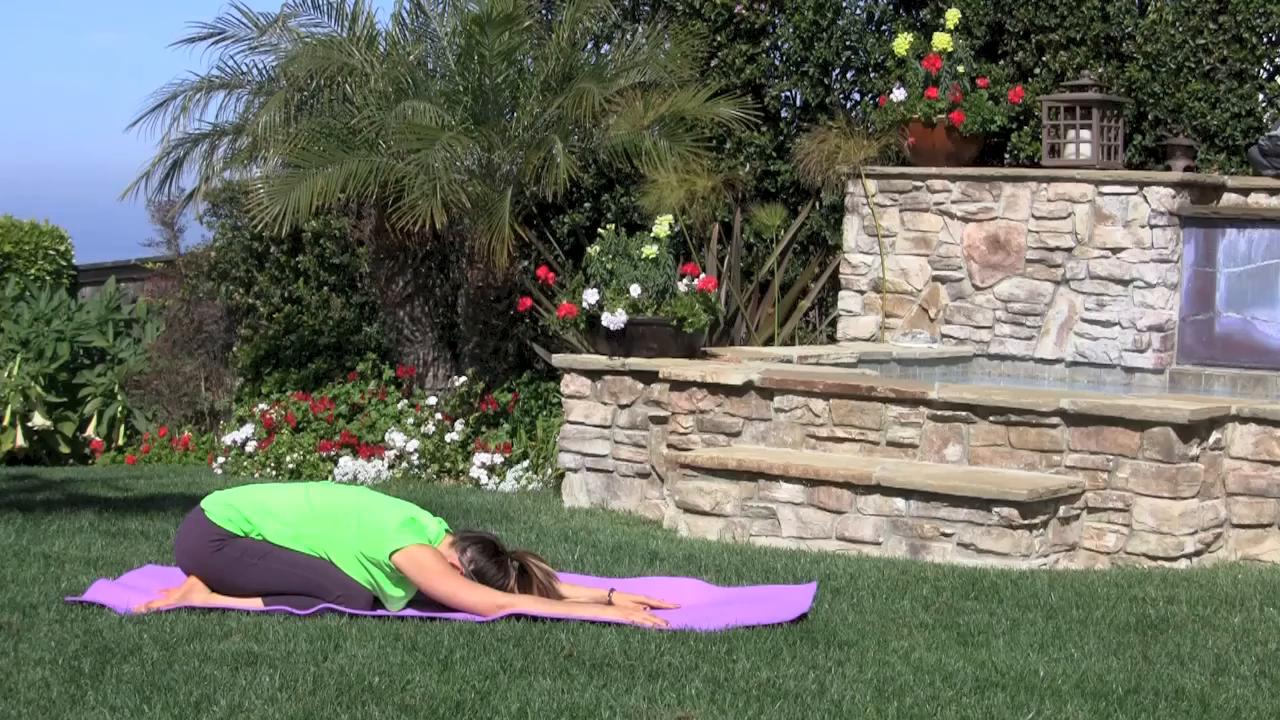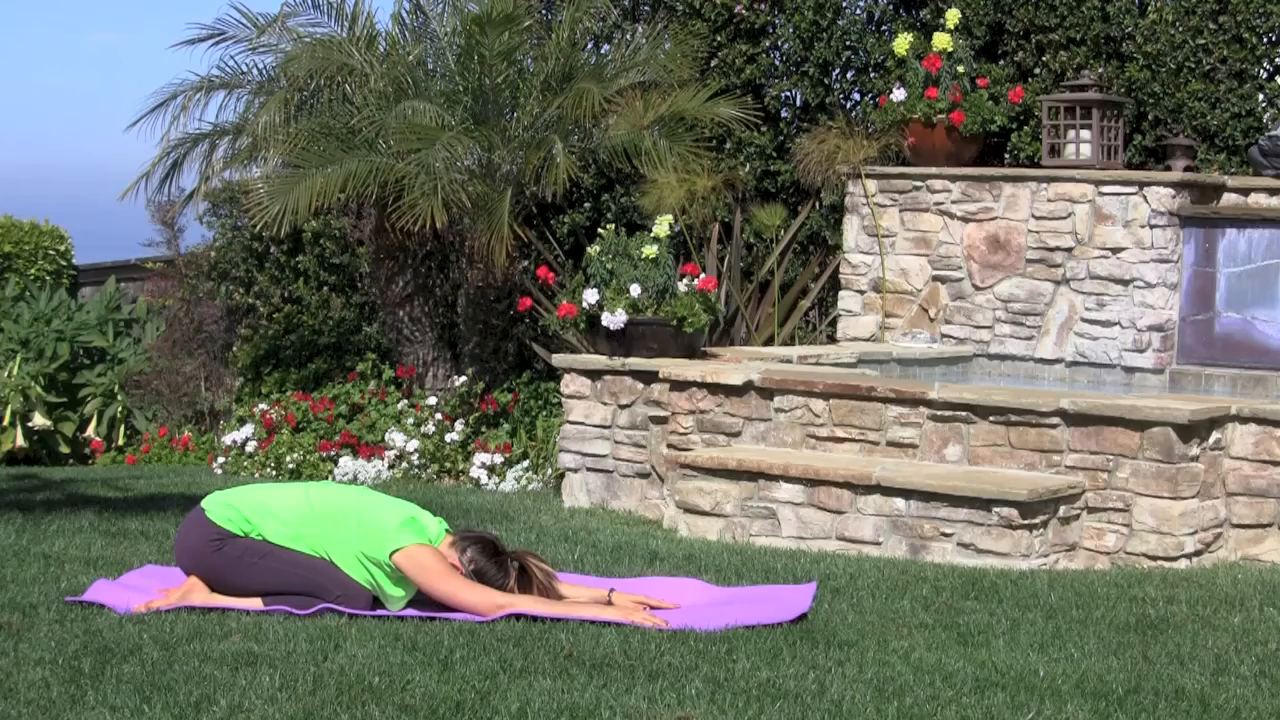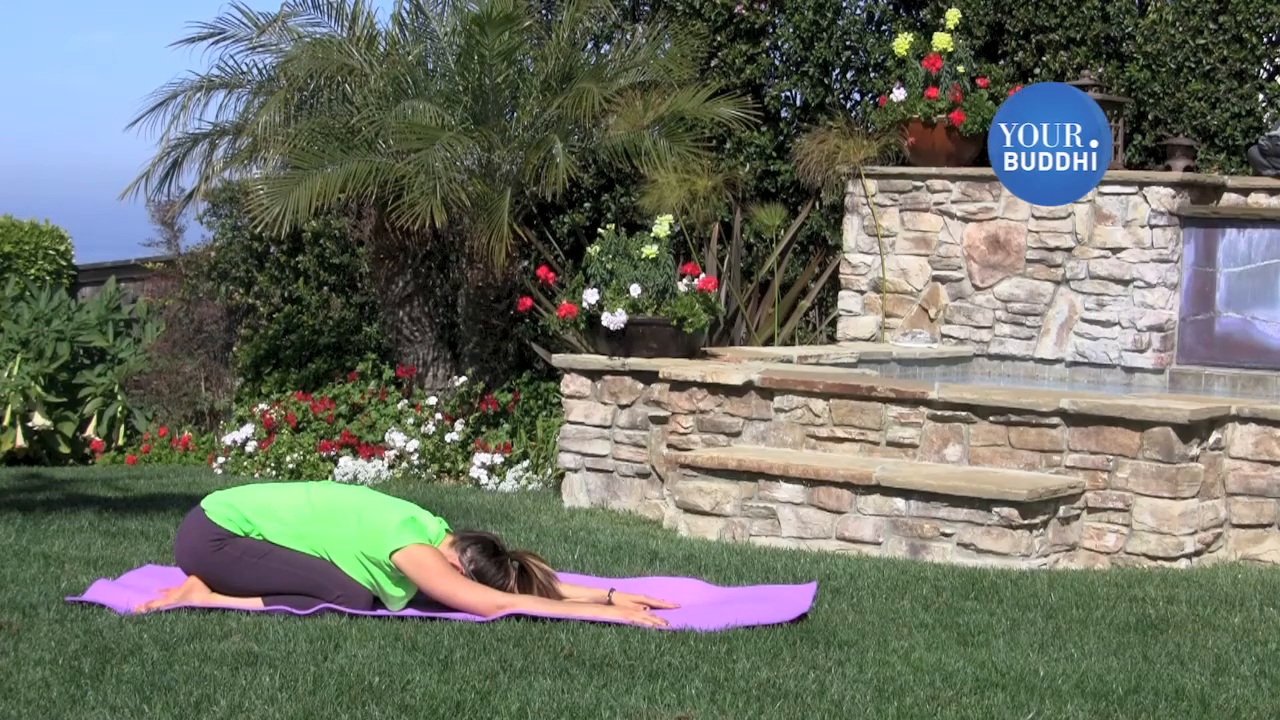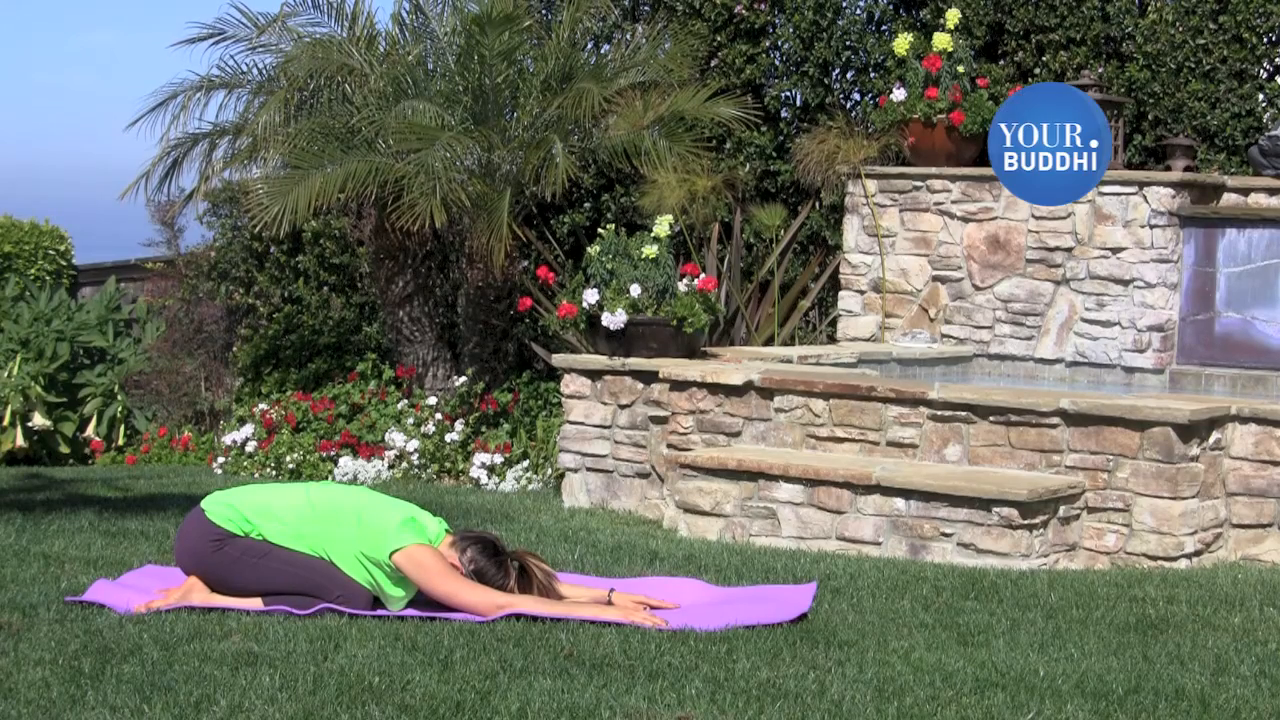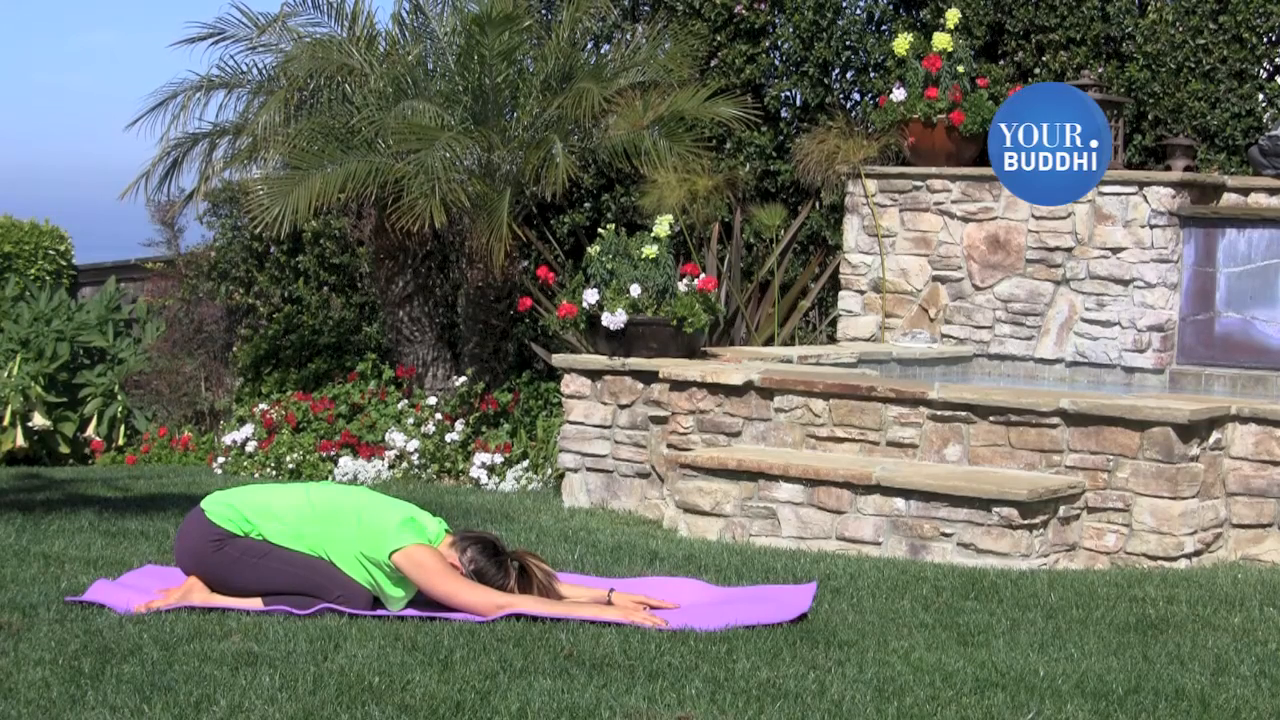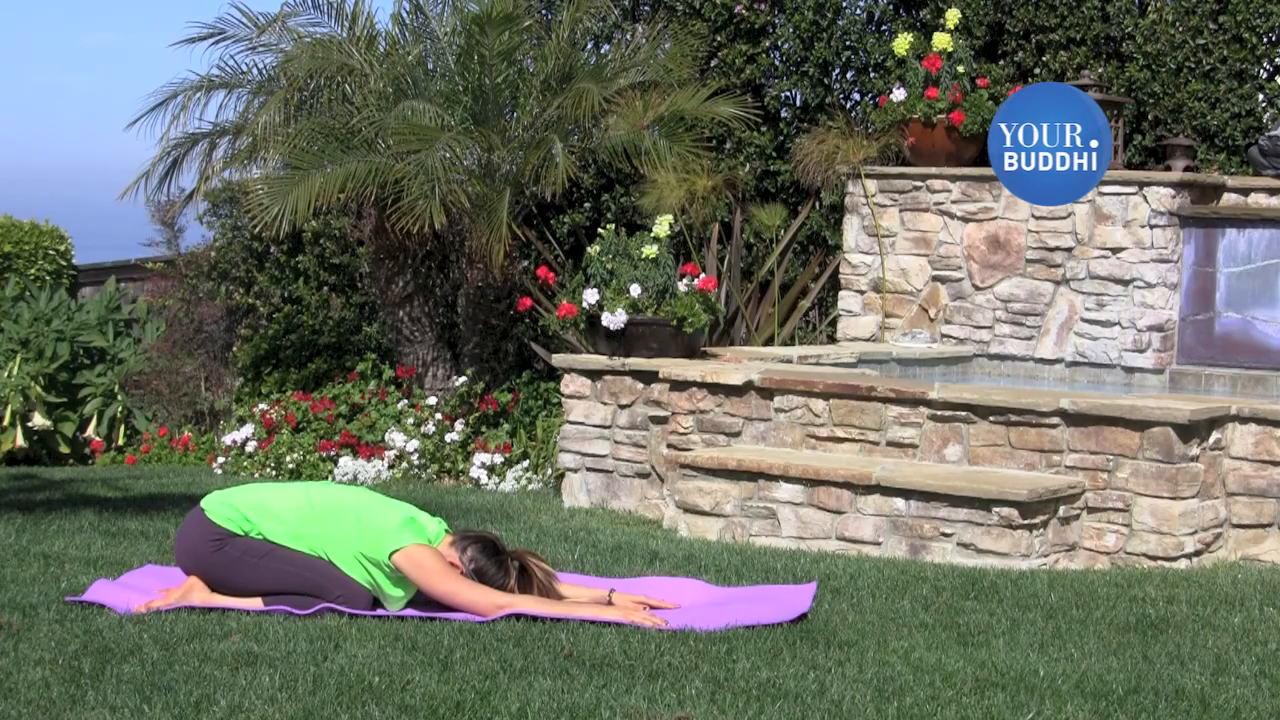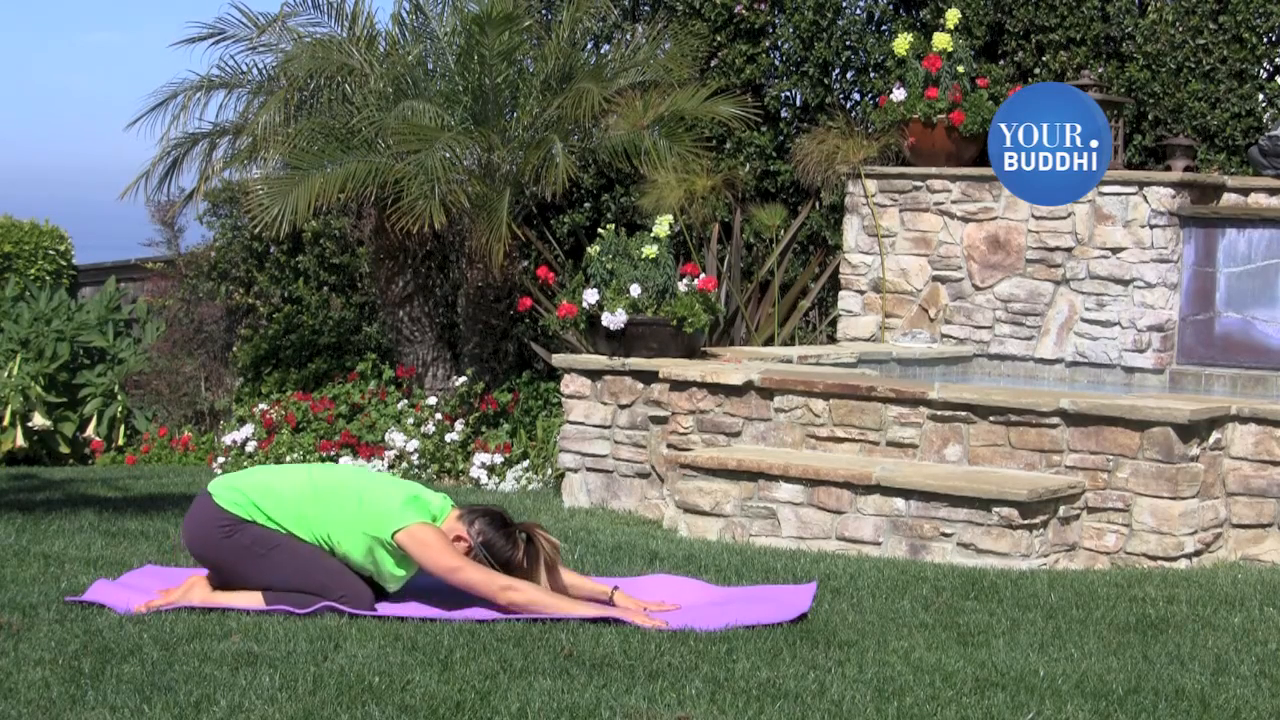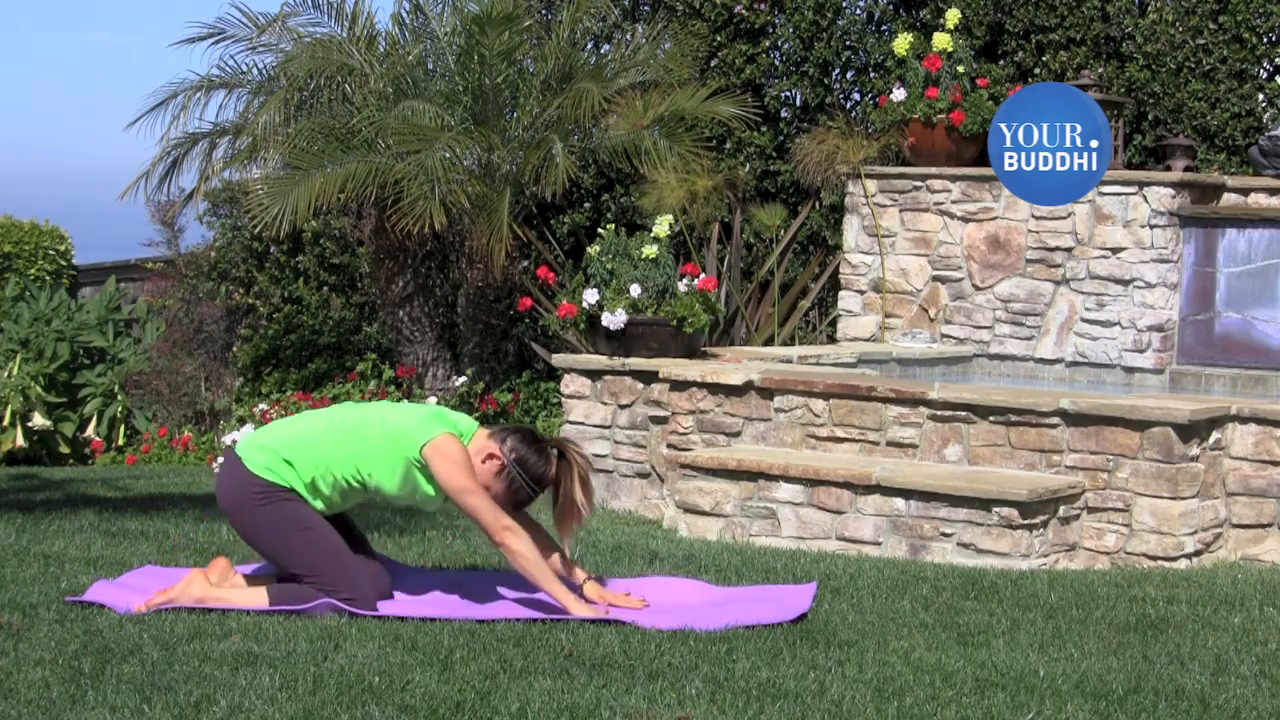
dt=0.5s
person 1, frame 1
left shoulder: (438, 537)
right shoulder: (414, 551)
left elbow: (536, 580)
right elbow: (497, 604)
left wrist: (610, 595)
right wrist: (604, 611)
left hip: (228, 517)
right hip: (211, 535)
left knee: (354, 587)
right knee: (351, 599)
left ankle: (211, 588)
right ankle: (205, 598)
person 1, frame 2
left shoulder: (439, 536)
right shoulder: (414, 550)
left elbow: (536, 581)
right elbow: (497, 604)
left wrist: (610, 594)
right wrist: (603, 612)
left hip: (228, 517)
right hip: (211, 534)
left knee: (348, 590)
right knee: (350, 600)
left ankle: (210, 585)
right ankle: (204, 598)
person 1, frame 3
left shoulder: (438, 536)
right shoulder: (414, 549)
left elbow: (526, 579)
right elbow: (496, 603)
left wrist: (610, 593)
right wrist: (602, 612)
left hip: (229, 518)
right hip: (210, 534)
left knee: (352, 590)
right knee: (349, 598)
left ankle: (211, 585)
right ankle: (204, 597)
person 1, frame 4
left shoulder: (437, 537)
right shoulder: (413, 550)
left elbow: (532, 581)
right elbow: (498, 604)
left wrist: (610, 595)
right wrist: (604, 613)
left hip: (228, 517)
right hip: (212, 534)
left knee: (351, 589)
right knee: (350, 599)
left ankle: (211, 585)
right ankle: (205, 597)
person 1, frame 5
left shoulder: (439, 536)
right shoulder: (414, 550)
left elbow: (533, 579)
right elbow: (496, 604)
left wrist: (611, 593)
right wrist: (604, 613)
left hip: (228, 518)
right hip: (211, 534)
left knee: (349, 590)
right knee: (349, 599)
left ankle: (213, 585)
right ankle: (204, 598)
person 1, frame 6
left shoulder: (436, 537)
right shoulder: (413, 551)
left elbow: (531, 581)
right elbow: (501, 604)
left wrist: (612, 595)
right wrist: (606, 613)
left hip: (229, 518)
right hip: (211, 535)
left knee: (353, 588)
right knee: (349, 600)
left ankle: (215, 586)
right ankle: (206, 598)
person 1, frame 7
left shoulder: (447, 514)
right shoulder: (417, 530)
left elbow: (532, 567)
right elbow: (506, 592)
left wrist: (614, 594)
right wrist: (603, 611)
left hip: (242, 507)
right hip: (220, 520)
left knee: (367, 588)
right knee: (351, 602)
left ankle: (231, 581)
right ankle: (208, 598)
person 1, frame 8
left shoulder: (468, 439)
right shoulder: (445, 449)
left elbow: (520, 524)
right elbow: (505, 534)
left wrist: (586, 583)
right wrist: (573, 604)
left hip: (277, 475)
right hip: (255, 483)
left knee: (375, 585)
right knee: (354, 600)
left ankle: (231, 576)
right ankle: (208, 593)
